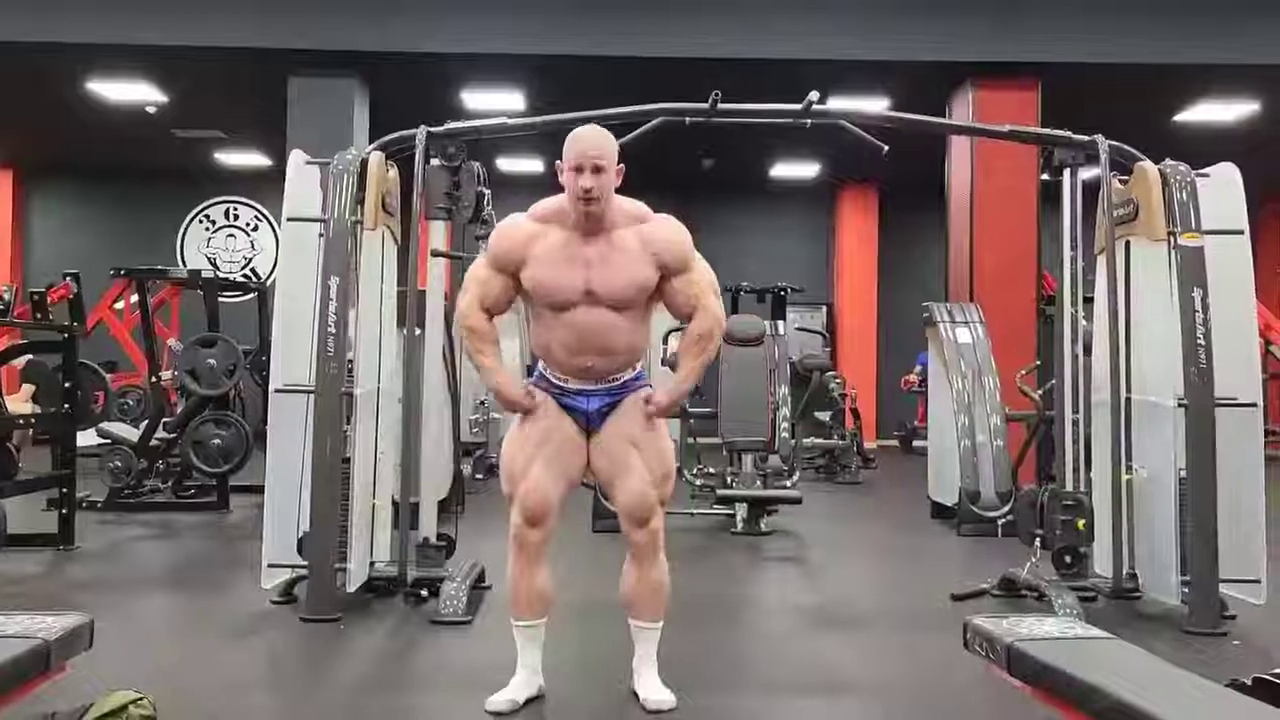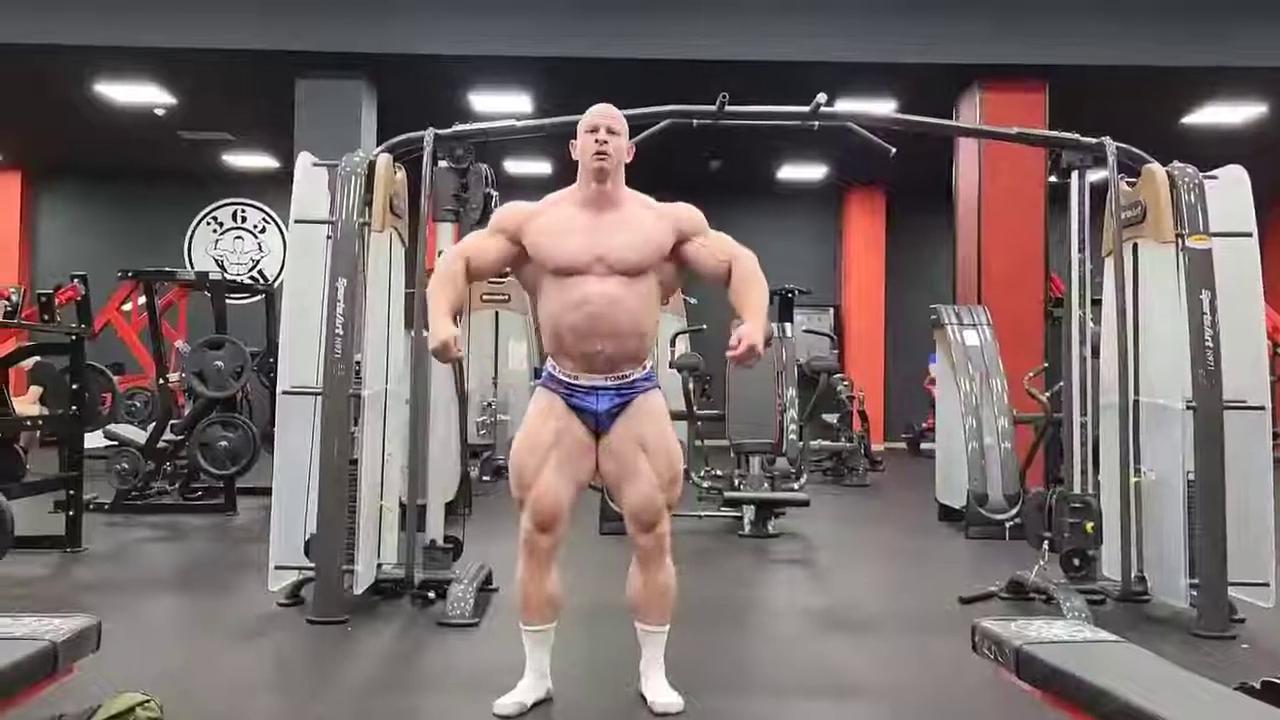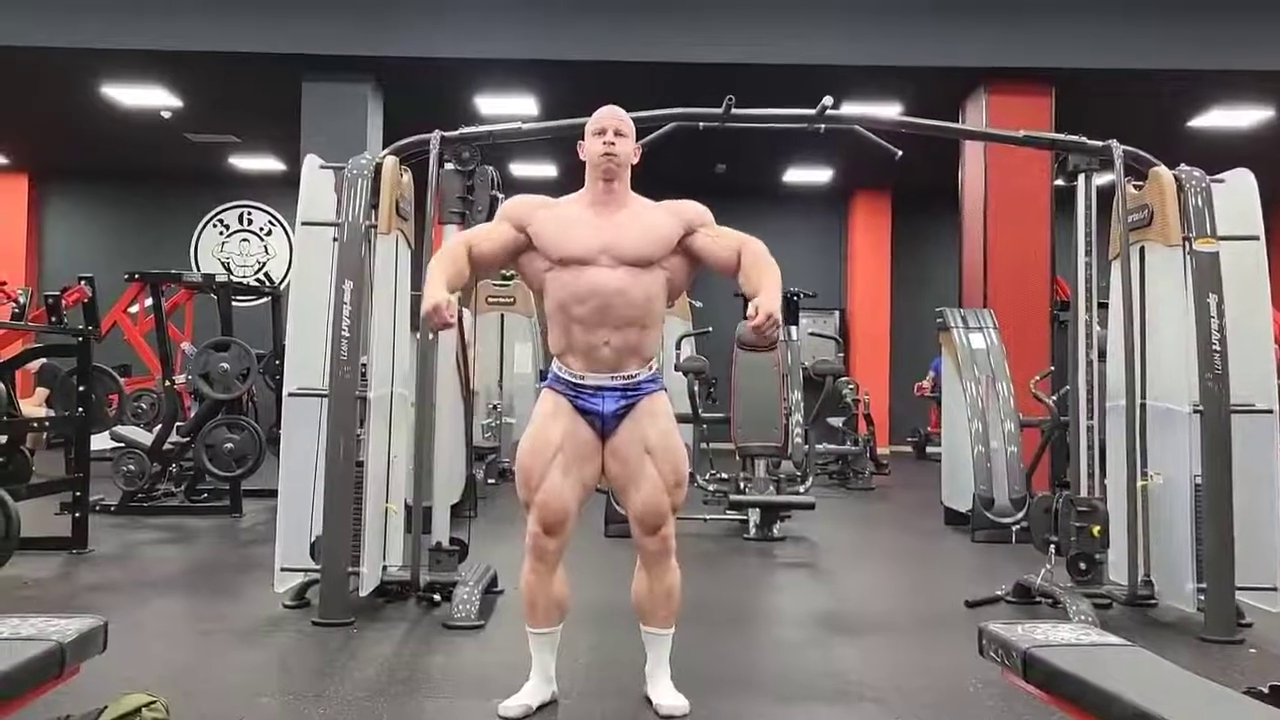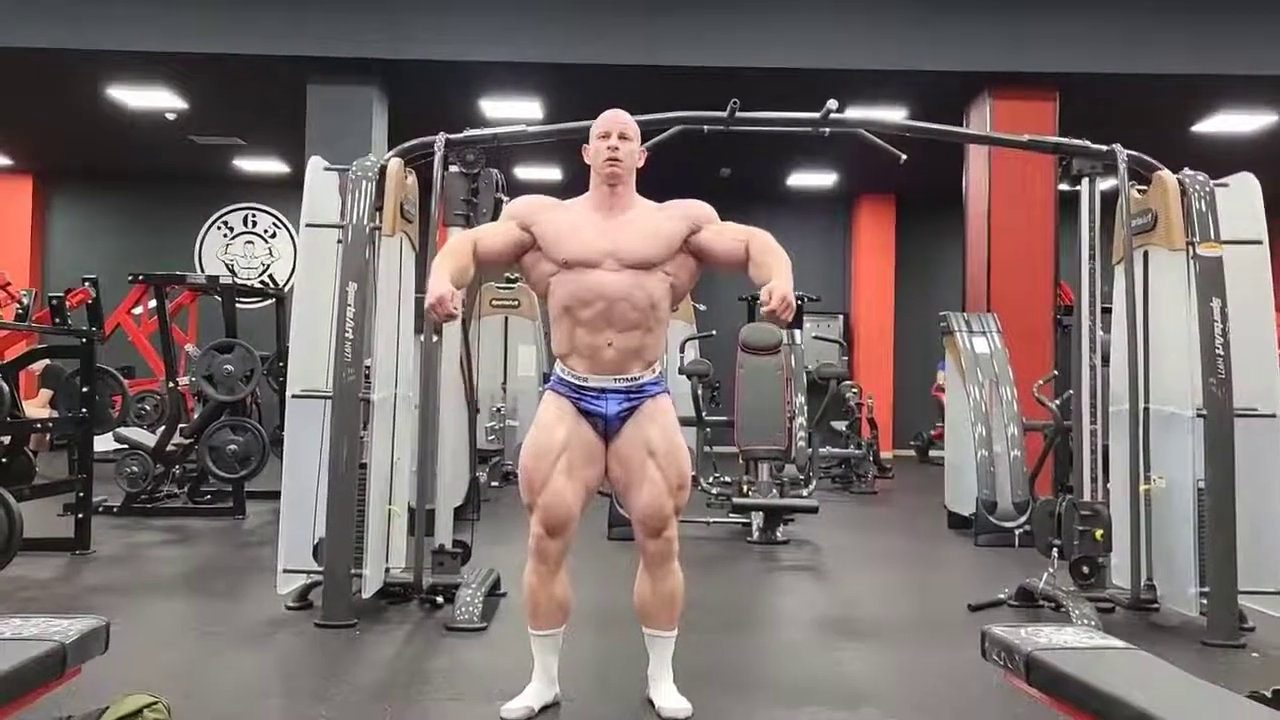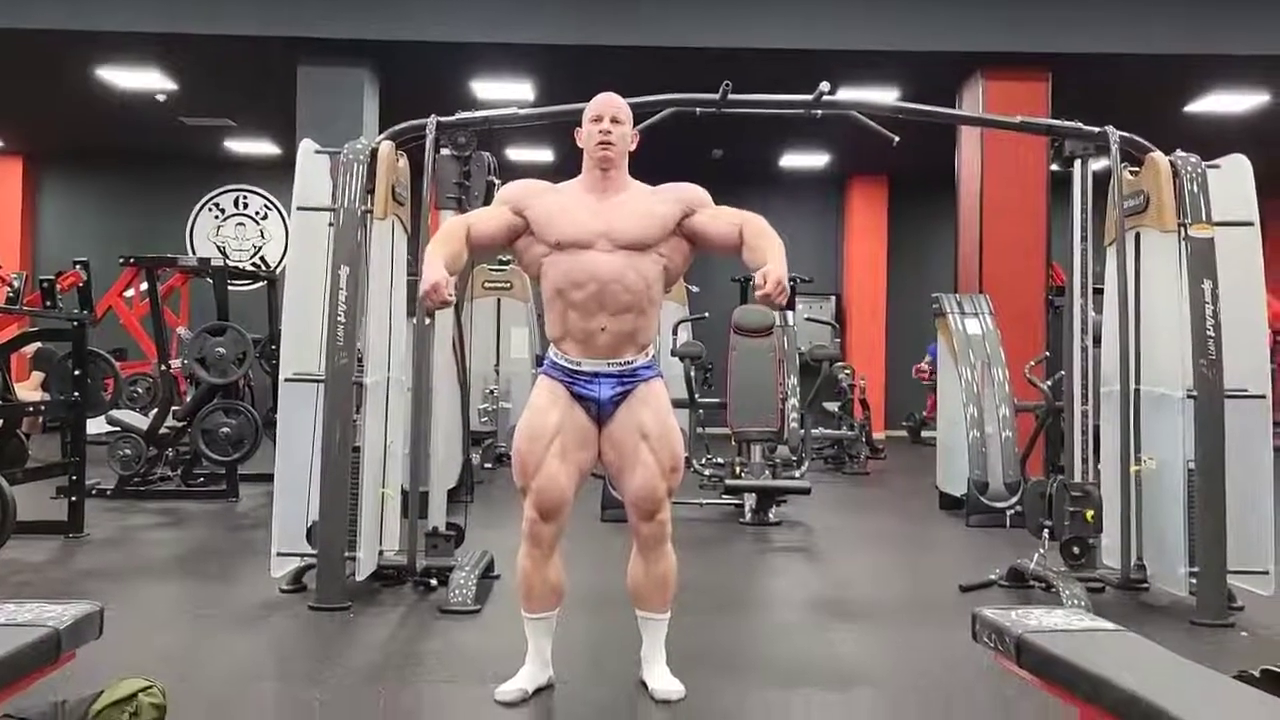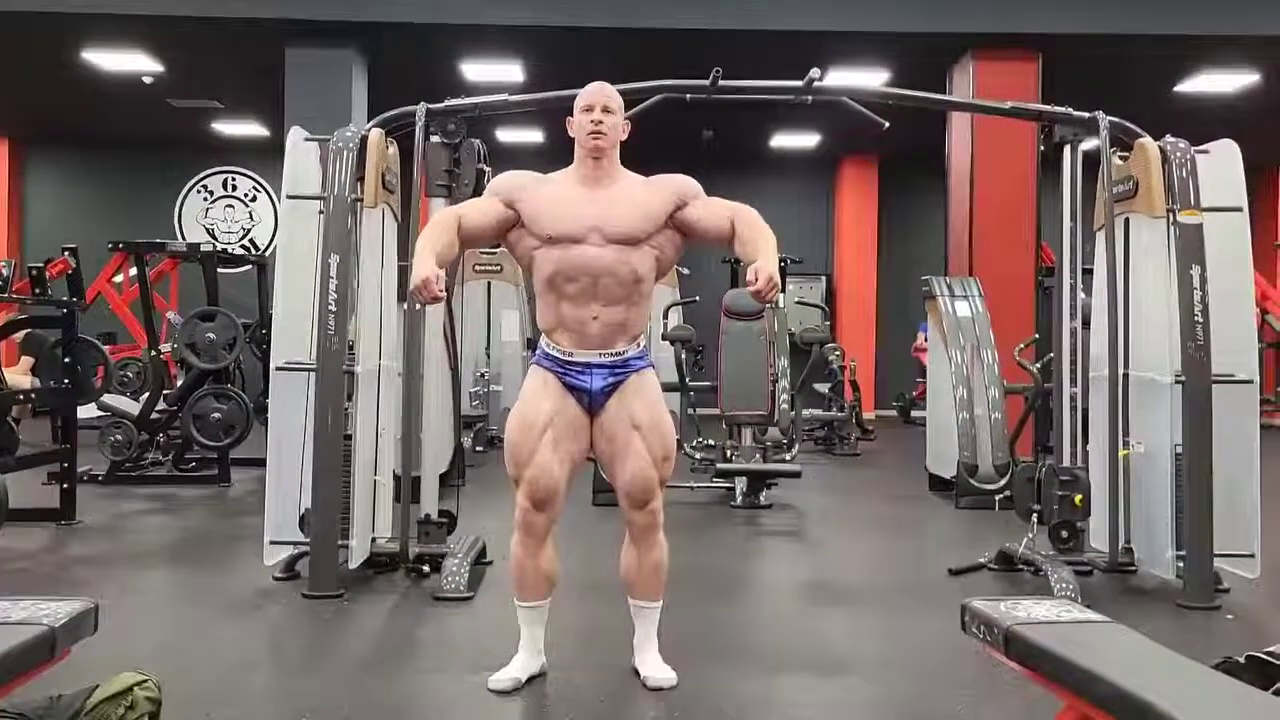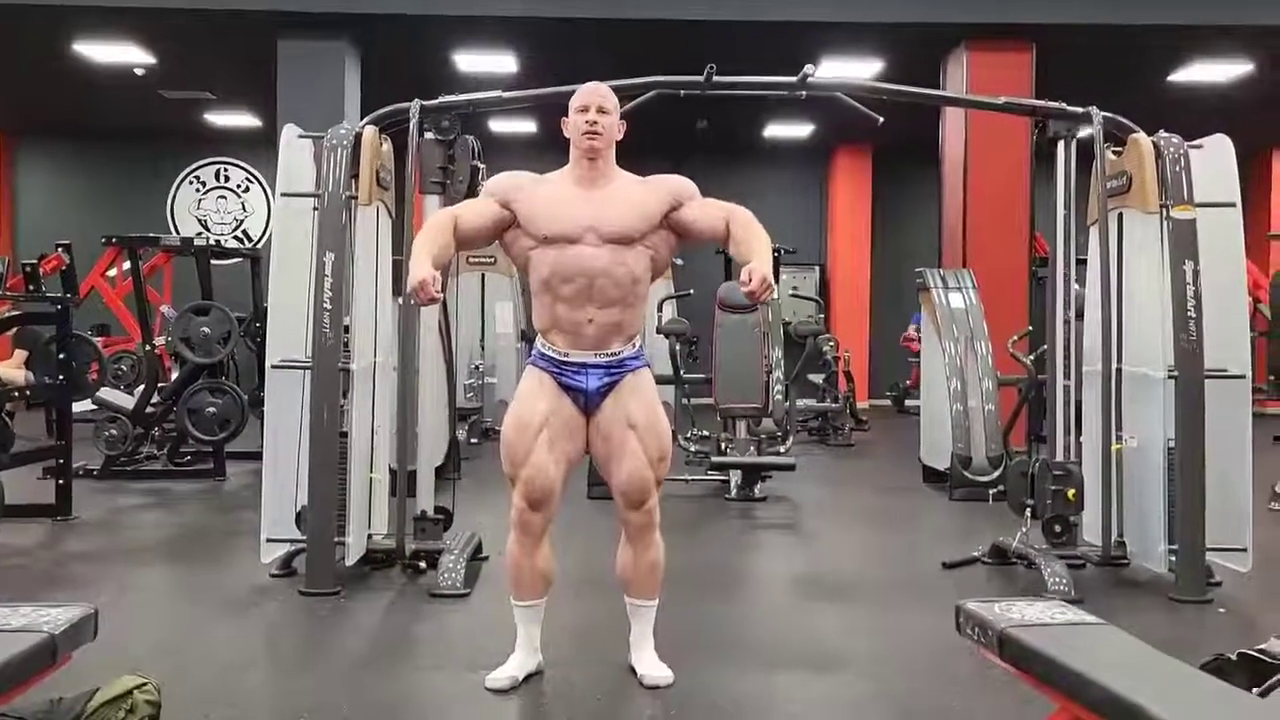
dt=0.7s
person 1, frame 1
left shoulder: (659, 235)
right shoulder: (521, 234)
left elbow: (706, 312)
right elbow: (474, 307)
left wrist: (680, 383)
right wrist: (498, 378)
left hip: (627, 398)
right hip: (548, 398)
left knee: (646, 530)
right knee: (527, 527)
left ankle: (645, 671)
right ankle: (527, 672)
person 1, frame 2
left shoulder: (669, 219)
right shoulder: (528, 219)
left elbow: (737, 263)
right elbow: (459, 261)
left wrist: (754, 322)
right wrist: (441, 319)
left hip: (635, 394)
right hip: (559, 394)
left knee: (652, 533)
right knee: (537, 532)
person 1, frame 3
left shoulder: (676, 218)
right shoulder: (537, 215)
left elbow: (745, 250)
right elbow: (465, 248)
left wrist: (767, 294)
right wrist: (438, 288)
left hip: (642, 395)
right hip: (566, 394)
left knee: (658, 535)
right knee: (544, 534)
person 1, frame 4
left shoulder: (680, 219)
right shoulder: (540, 215)
left elbow: (752, 242)
right elbow: (470, 243)
left wrist: (779, 279)
right wrist: (442, 279)
left hip: (644, 398)
right hip: (568, 396)
left knee: (660, 537)
right knee: (546, 536)
person 1, frame 5
left shoulder: (672, 201)
right shoulder: (532, 199)
left elbow: (746, 225)
right elbow: (461, 228)
left wrist: (773, 262)
right wrist: (436, 265)
left hip: (637, 382)
right hip: (561, 380)
left knee: (652, 519)
right knee: (539, 518)
left ankle: (653, 661)
right ankle: (536, 662)
person 1, frame 6
left shoulder: (665, 193)
right shoulder: (524, 190)
left elbow: (739, 218)
right elbow: (453, 220)
left wrist: (765, 258)
right wrist: (427, 260)
left hip: (629, 372)
right hip: (554, 371)
left knee: (645, 509)
right knee: (532, 509)
left ankle: (647, 648)
right ankle: (529, 650)
person 1, frame 7
left shoulder: (660, 194)
right shoulder: (519, 192)
left elbow: (733, 219)
right elbow: (448, 222)
left wrist: (759, 259)
right wrist: (423, 261)
left hip: (625, 372)
right hip: (549, 372)
left knee: (641, 509)
right knee: (529, 509)
left ankle: (642, 646)
right ankle: (526, 648)
